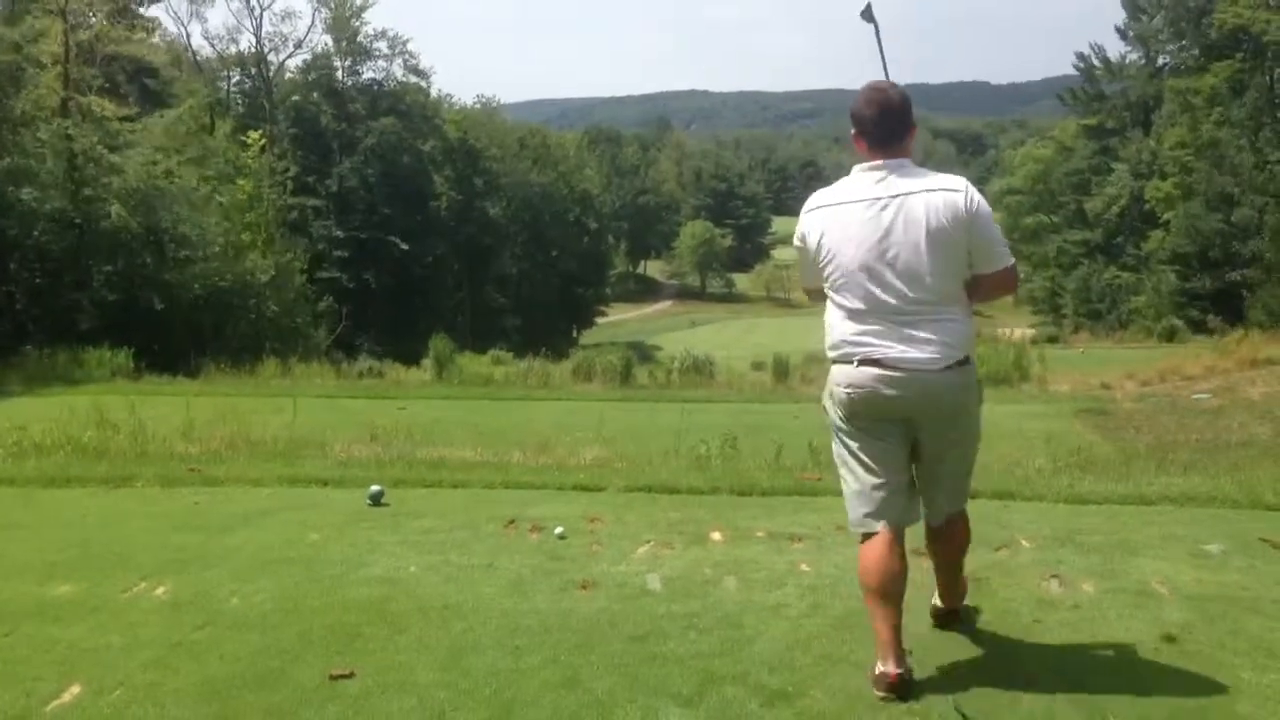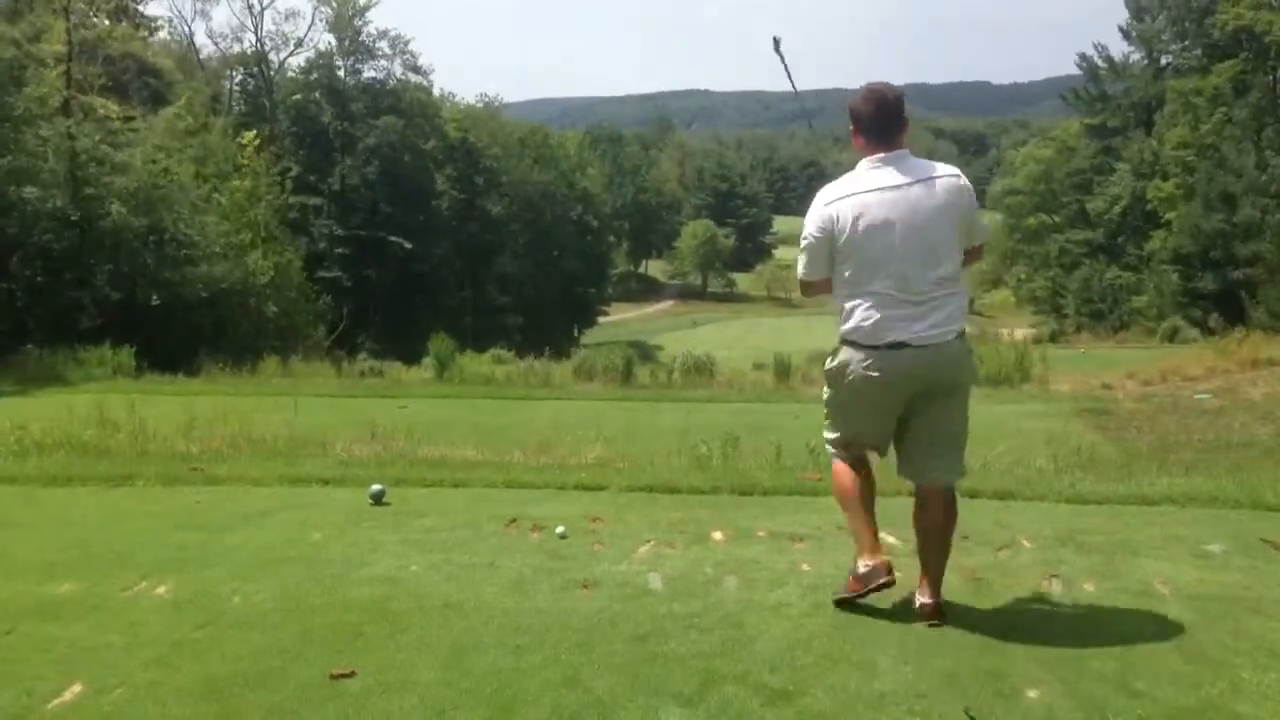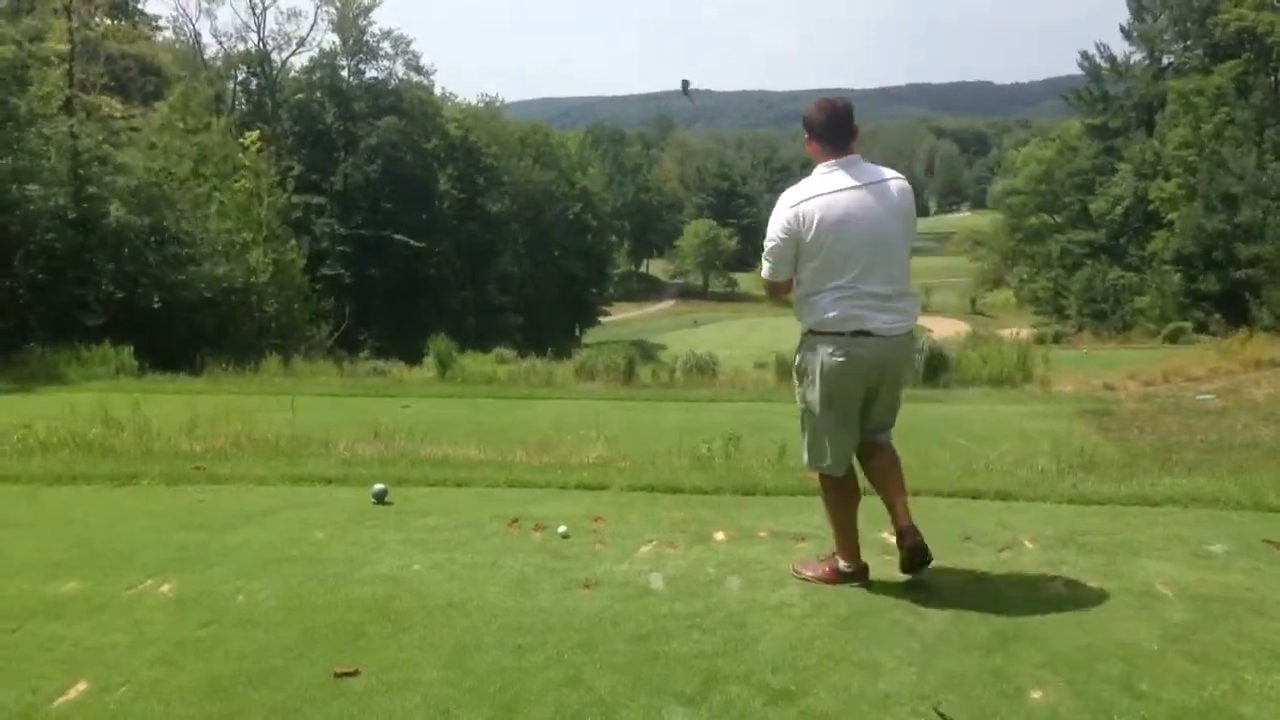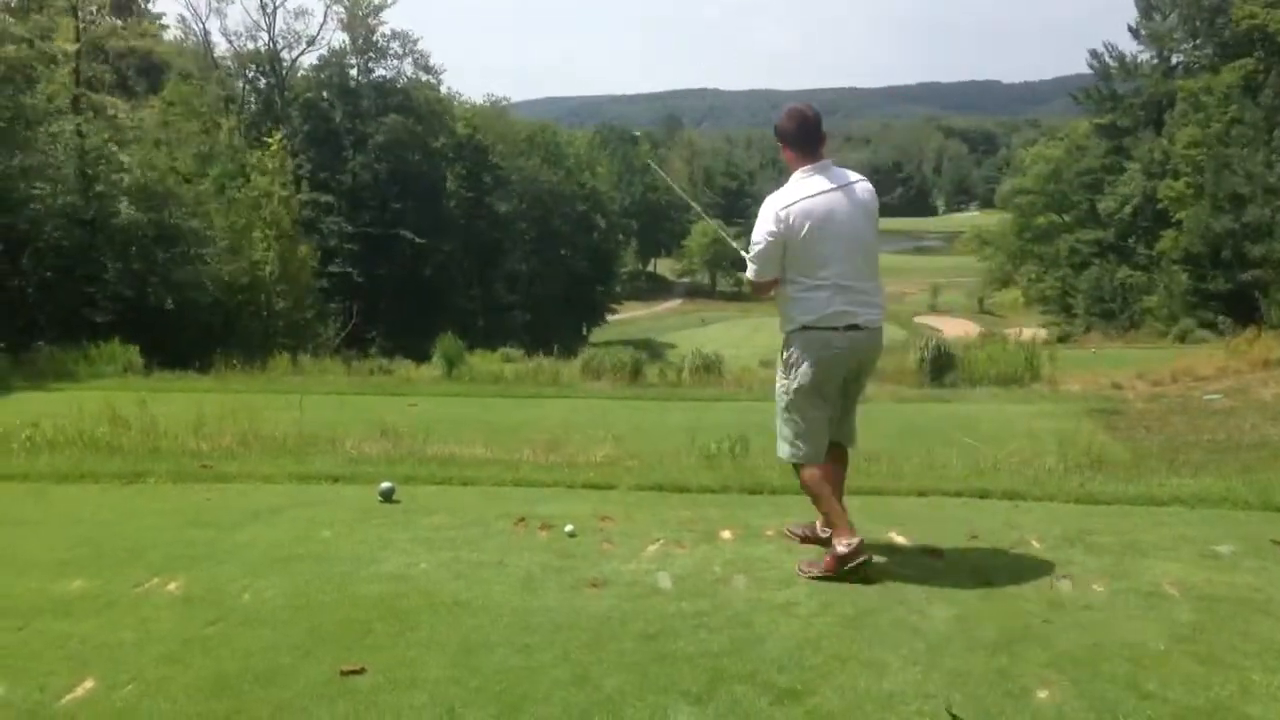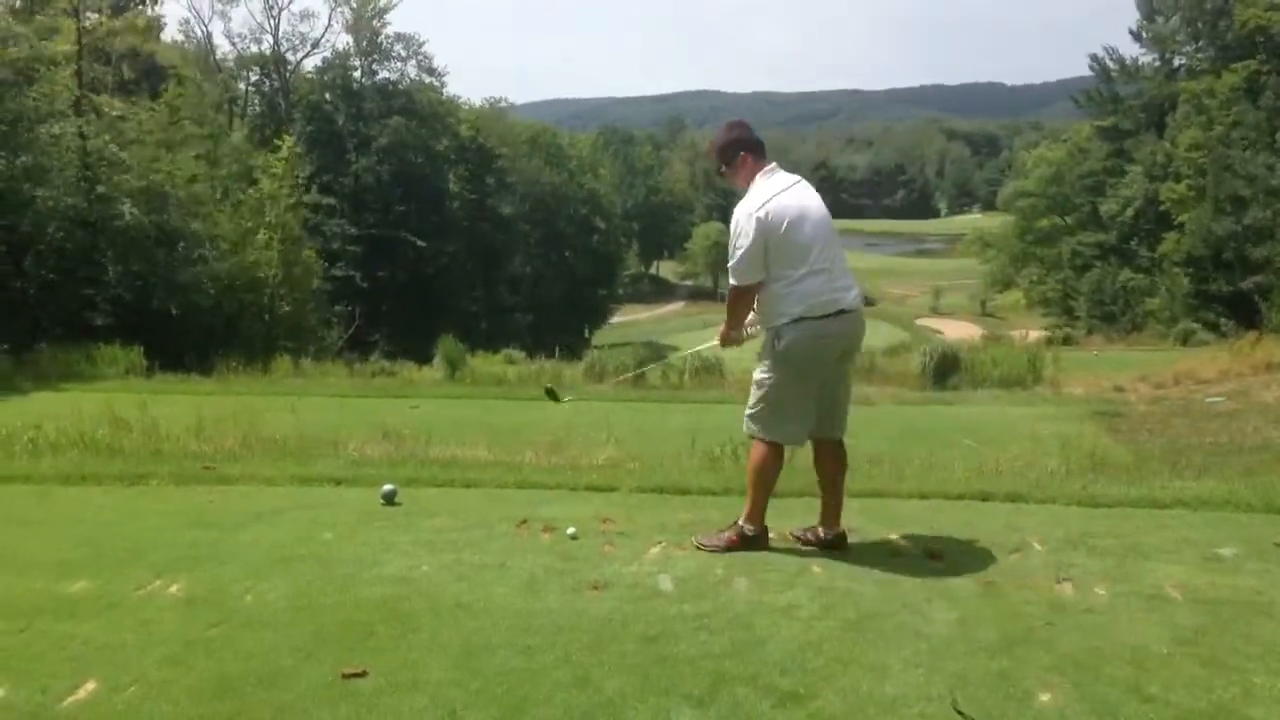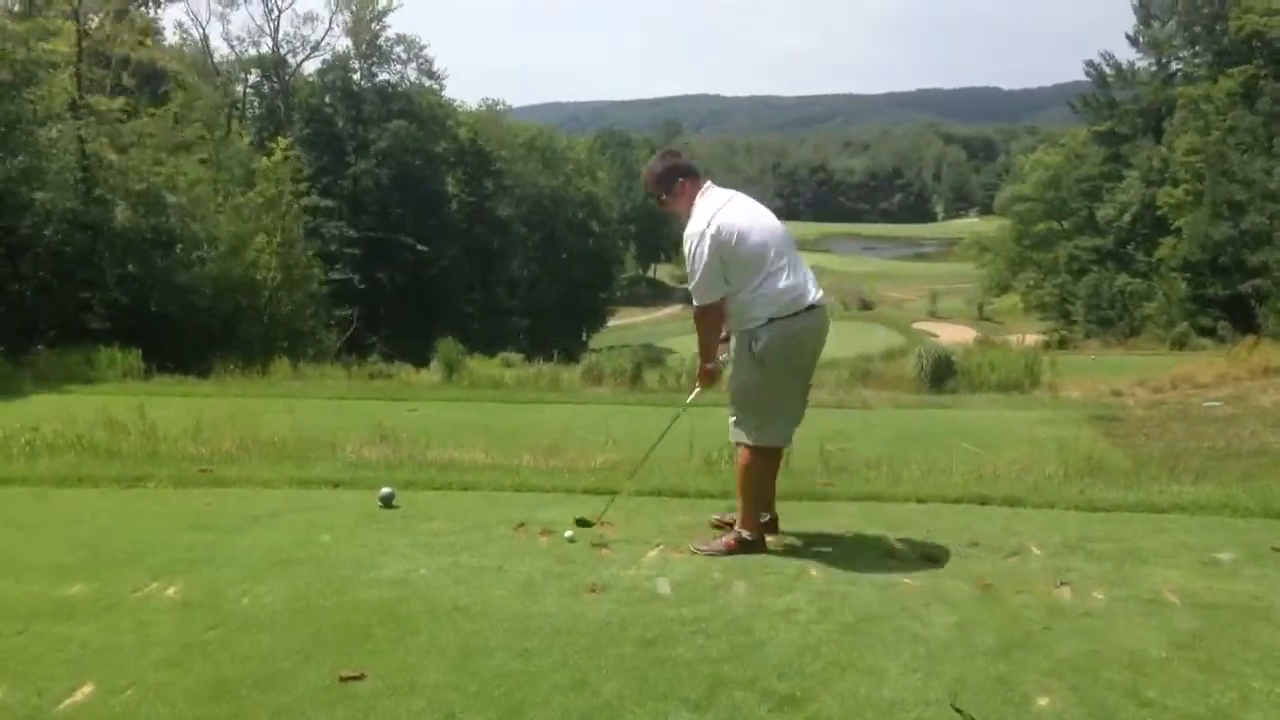
dt=0.4s
person 1, frame 1
left shoulder: (820, 208)
right shoulder: (957, 194)
left elbow: (814, 288)
right elbow: (1003, 280)
left hip: (859, 381)
right hip: (942, 378)
left knee: (879, 521)
right knee: (946, 506)
left ankle: (889, 660)
right ankle: (949, 602)
person 1, frame 2
left shoulder: (833, 200)
right shoulder: (952, 183)
left elbow: (811, 284)
right elbow: (973, 250)
left hip: (871, 355)
right hip: (945, 352)
left knee: (848, 449)
right knee: (935, 478)
left ankle: (870, 556)
right ankle: (930, 593)
person 1, frame 3
left shoulder: (797, 202)
right shoulder: (899, 187)
left elbow: (775, 285)
left hip: (834, 344)
right hip: (896, 338)
left knee: (831, 457)
right knee: (874, 439)
left ankle: (848, 561)
right ankle: (906, 530)
person 1, frame 4
left shoulder: (781, 206)
right shoulder: (863, 189)
left elbow: (759, 284)
left wrist: (785, 276)
left hip: (816, 338)
right hip: (867, 330)
left knee: (804, 446)
right knee: (834, 434)
left ankle: (846, 540)
right ankle: (830, 524)
person 1, frame 5
left shoulder: (752, 209)
right shoulder: (800, 187)
left elbow: (743, 286)
left wrist: (731, 329)
right wrist: (759, 309)
left hip: (802, 328)
right hip: (845, 318)
left knee: (767, 430)
right knee: (827, 429)
left ankle: (751, 527)
right ankle: (830, 527)
person 1, frame 6
left shoulder: (701, 228)
right shoulder: (735, 201)
left elbow: (707, 306)
left wrist: (707, 361)
right wrist: (724, 338)
left hip: (775, 328)
right hip: (808, 316)
left knee: (752, 431)
right knee: (769, 424)
left ankle: (747, 531)
right ankle: (762, 512)
